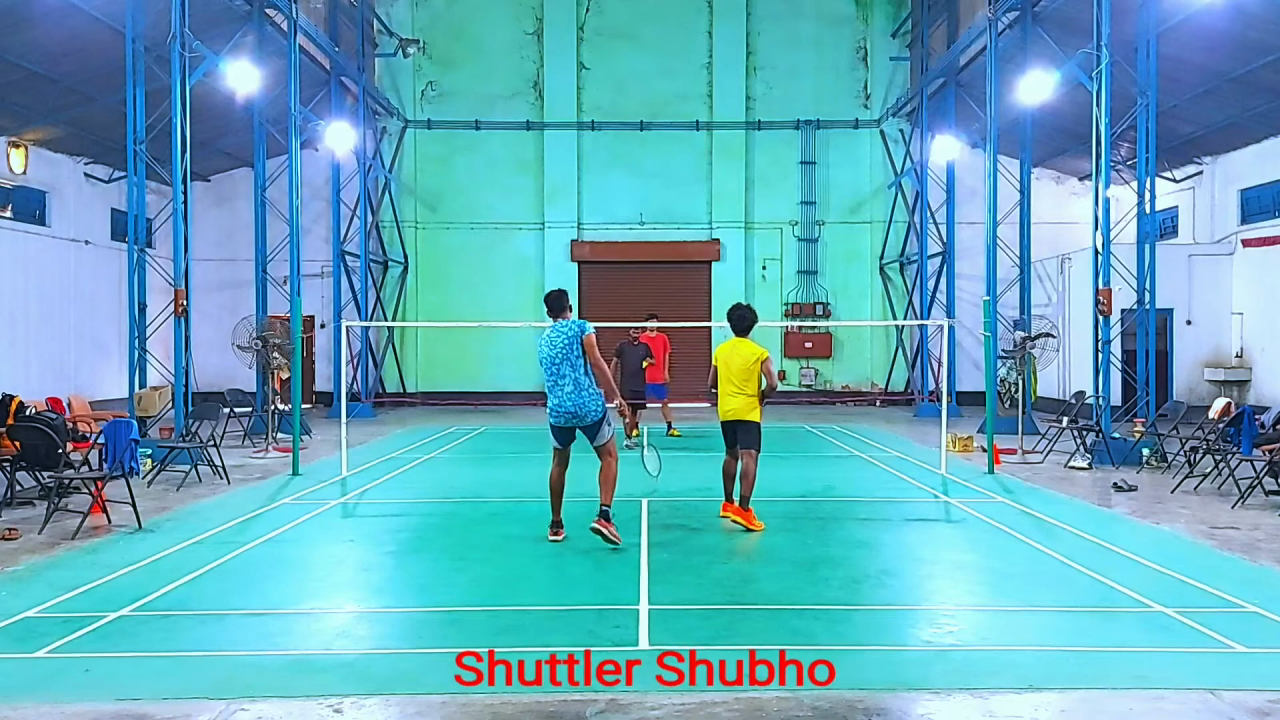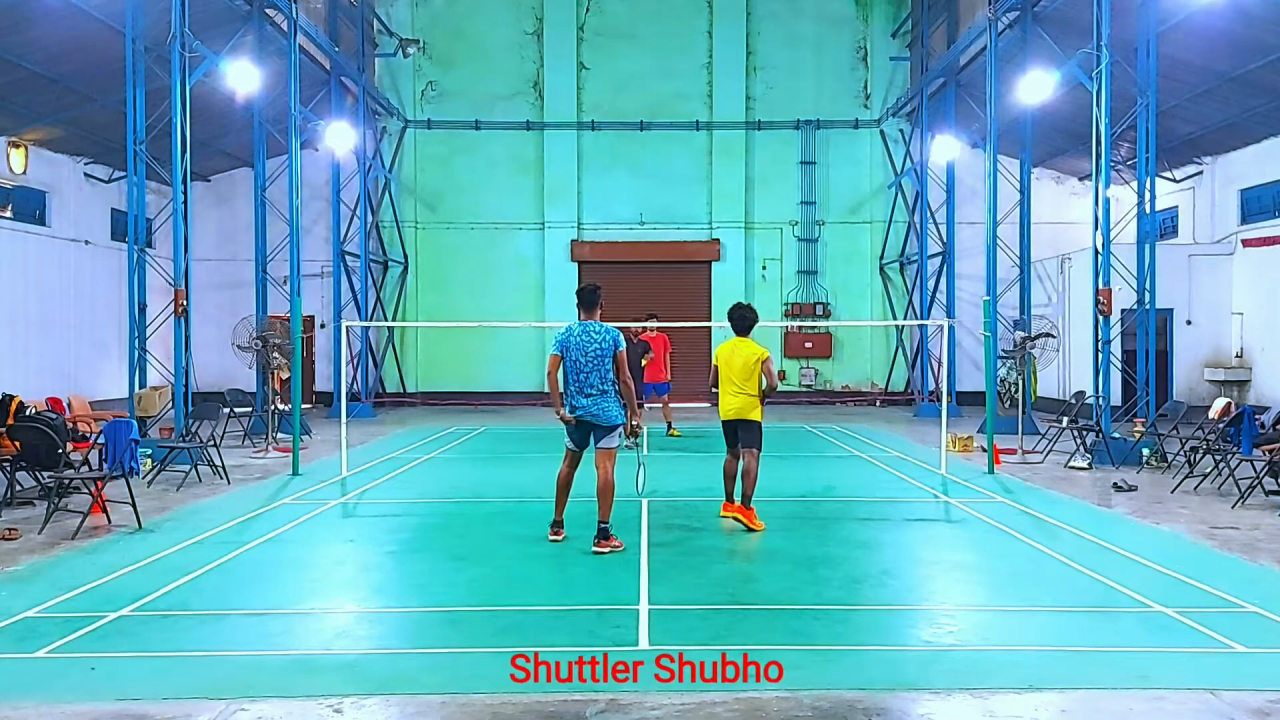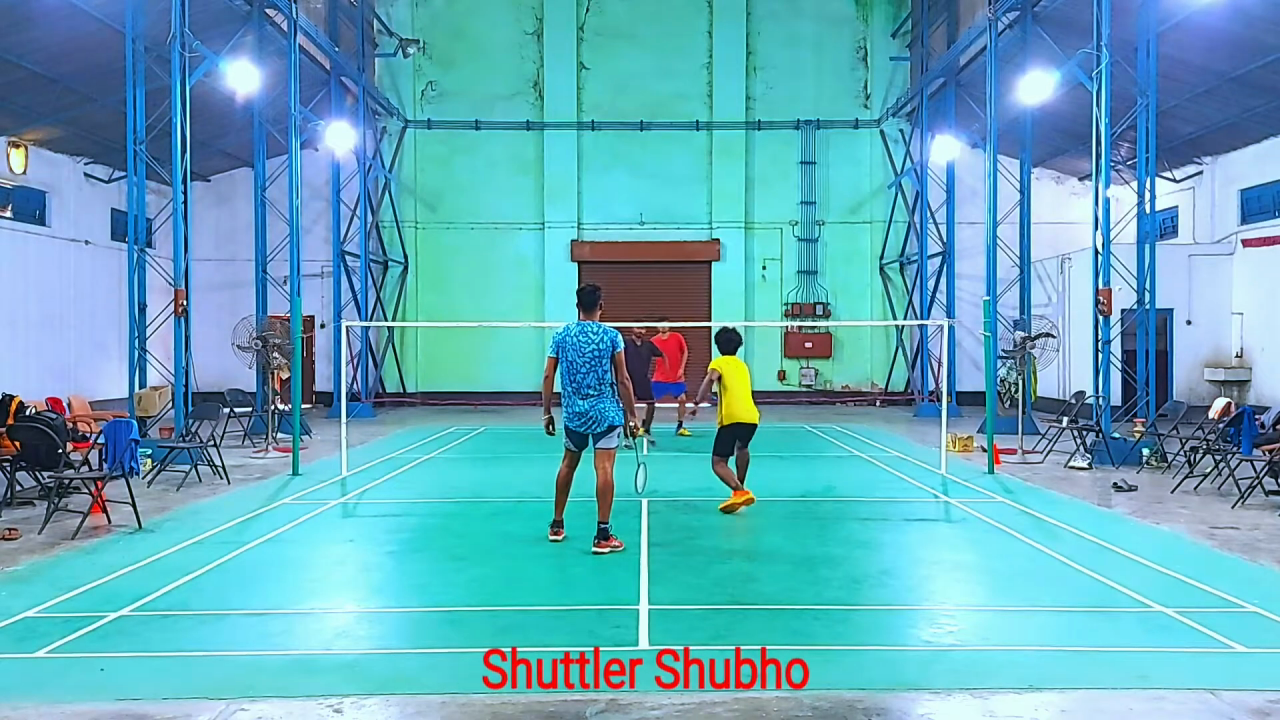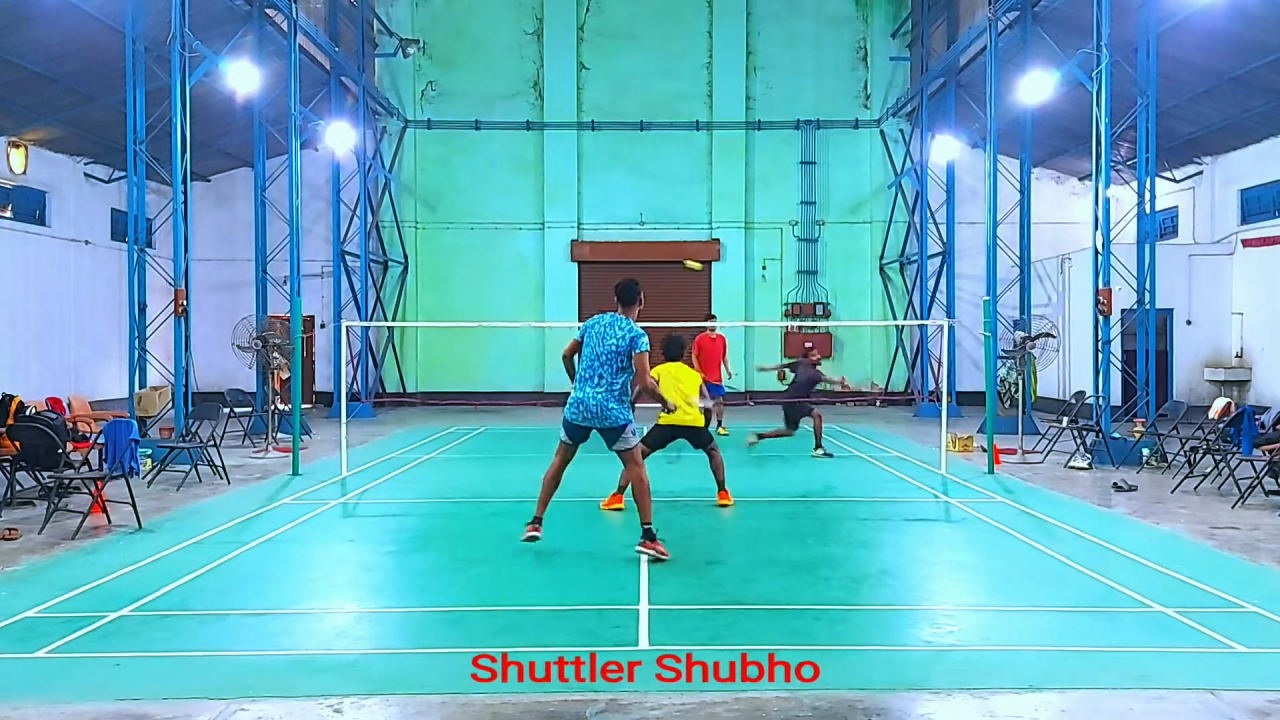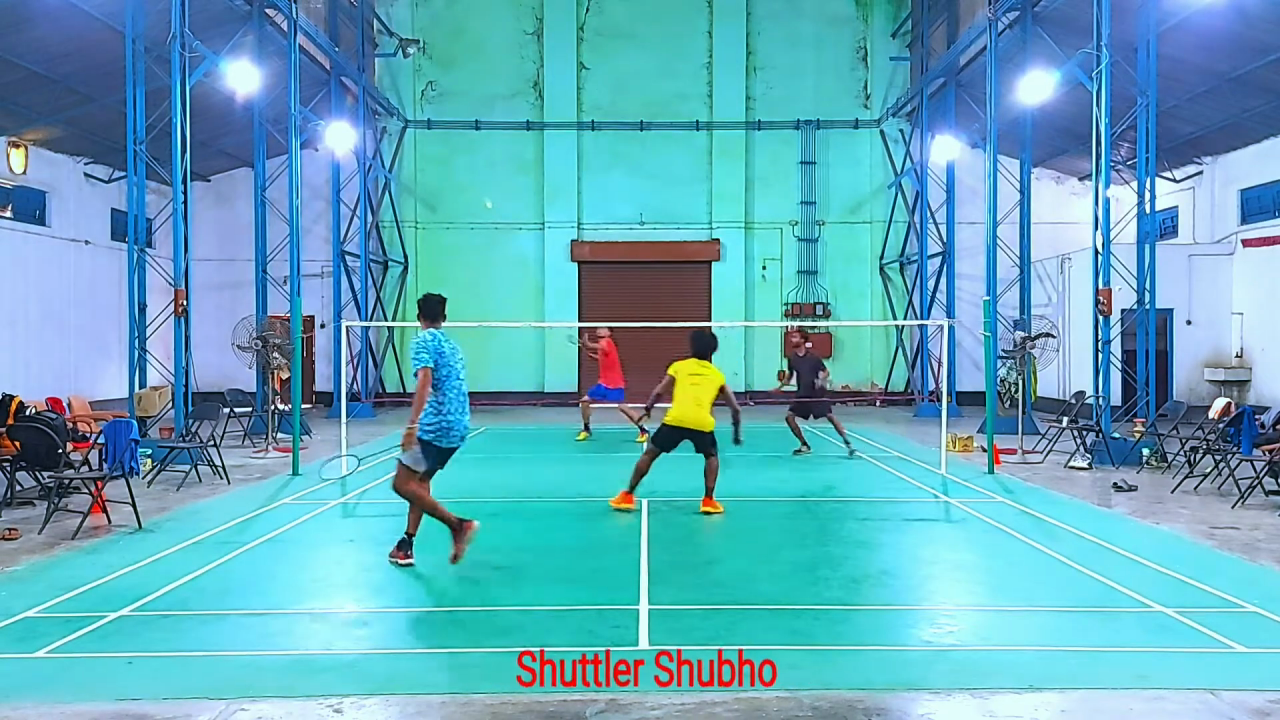
dt=1s
person 1, frame 1
left shoulder: (543, 342)
right shoulder: (581, 327)
right elbow: (596, 362)
right wrist: (616, 396)
left hip: (557, 410)
right hip: (589, 406)
left knee: (559, 464)
right knee: (609, 458)
left ankle: (556, 525)
right ankle: (604, 515)
person 1, frame 2
left shoulder: (564, 335)
right shoulder: (613, 335)
left elbow: (551, 373)
right elbow: (624, 379)
left wrist: (559, 409)
right wrist: (633, 414)
left hip: (576, 412)
right hip: (608, 412)
left knee: (568, 465)
right knee: (605, 469)
left ankle: (557, 525)
right ankle: (602, 535)
person 1, frame 3
left shoulder: (561, 336)
right shoulder: (612, 336)
left elbow: (548, 377)
right elbow: (623, 380)
left wrist: (546, 413)
right wrist: (632, 416)
left hip: (574, 414)
right hip: (606, 413)
left knee: (568, 465)
right knee: (604, 470)
left ankle: (557, 524)
right ankle: (603, 535)
person 1, frame 4
left shoulder: (595, 323)
right shoulder: (637, 334)
left elbow: (567, 356)
right elbow: (644, 382)
right wrist: (665, 402)
left hip: (579, 407)
right hip: (612, 410)
left knee: (559, 462)
right knee: (636, 469)
left ankle: (536, 522)
right ankle: (647, 537)
person 1, frame 5
left shoulder: (424, 342)
right shoulder: (452, 346)
left elbow: (424, 384)
left wrist: (412, 426)
left hip: (435, 426)
right hip: (458, 428)
left knee: (405, 485)
right knee: (419, 483)
left ankle: (460, 525)
right ankle: (407, 544)
person 2, frame 1
left shoulder: (720, 350)
right shoulder: (759, 353)
left elbow: (712, 384)
right elbow: (772, 384)
right wrist: (762, 397)
left hip: (726, 411)
right hip: (748, 411)
left knee: (731, 455)
right knee: (749, 457)
left ankle: (728, 504)
right ankle: (743, 510)
person 2, frame 2
left shoulder: (721, 350)
right shoulder: (760, 352)
left elbow: (713, 383)
right elbow: (772, 384)
right wrist: (762, 397)
left hip: (727, 411)
right hip: (749, 411)
left knee: (732, 454)
right knee: (751, 456)
left ankle: (729, 504)
right ankle: (745, 508)
person 2, frame 3
left shoulder: (718, 363)
right shoulder: (743, 366)
left elbow: (710, 380)
left wrist: (696, 403)
left hip: (732, 418)
right hip: (752, 417)
left knee: (719, 461)
right knee: (742, 448)
left ankle: (740, 491)
right ankle: (739, 489)
person 2, frame 4
left shoulder: (660, 370)
right shoulder: (695, 375)
right wrist: (703, 426)
left hip: (668, 422)
right hip: (694, 422)
right knee: (713, 451)
left ankle: (618, 497)
right ankle: (723, 493)
person 2, frame 5
left shoulder: (679, 366)
right shoulder: (718, 376)
left elbow: (658, 391)
right elbow: (736, 408)
left wrist: (646, 411)
right wrist: (736, 432)
left hip: (675, 422)
right hip: (702, 425)
left knee: (649, 455)
right knee: (711, 456)
left ankle: (628, 495)
right ankle: (708, 500)
